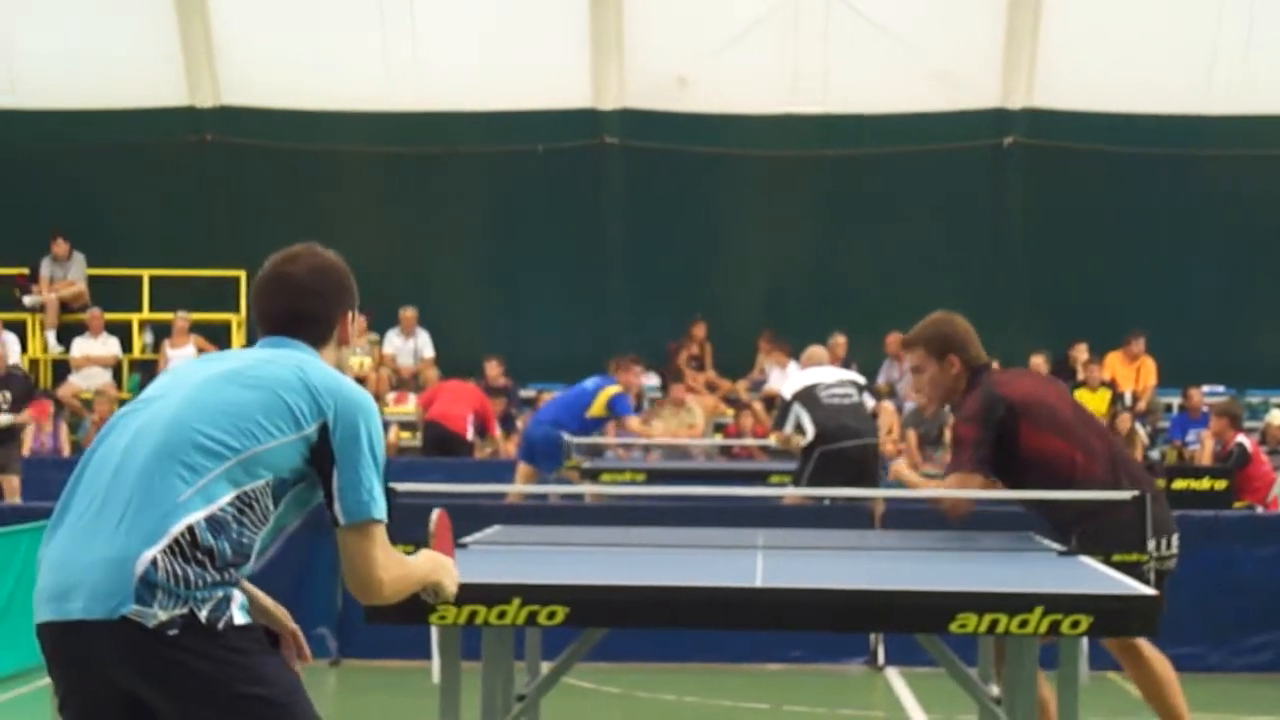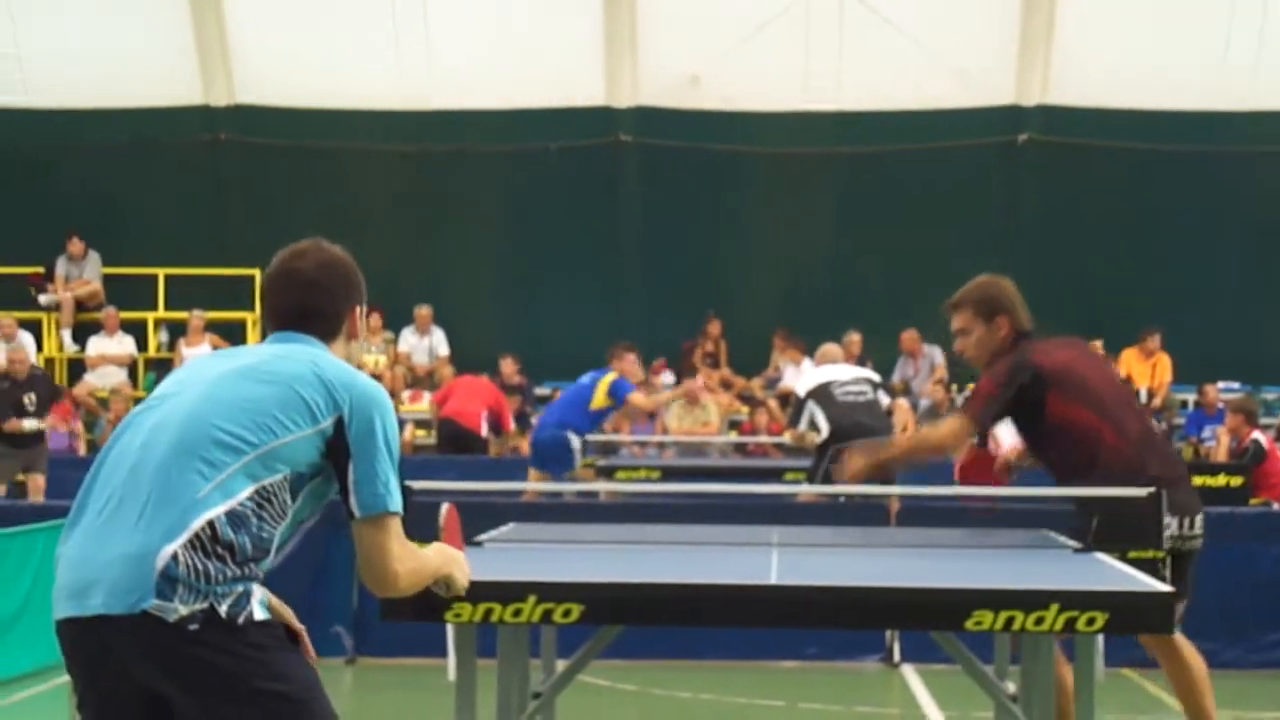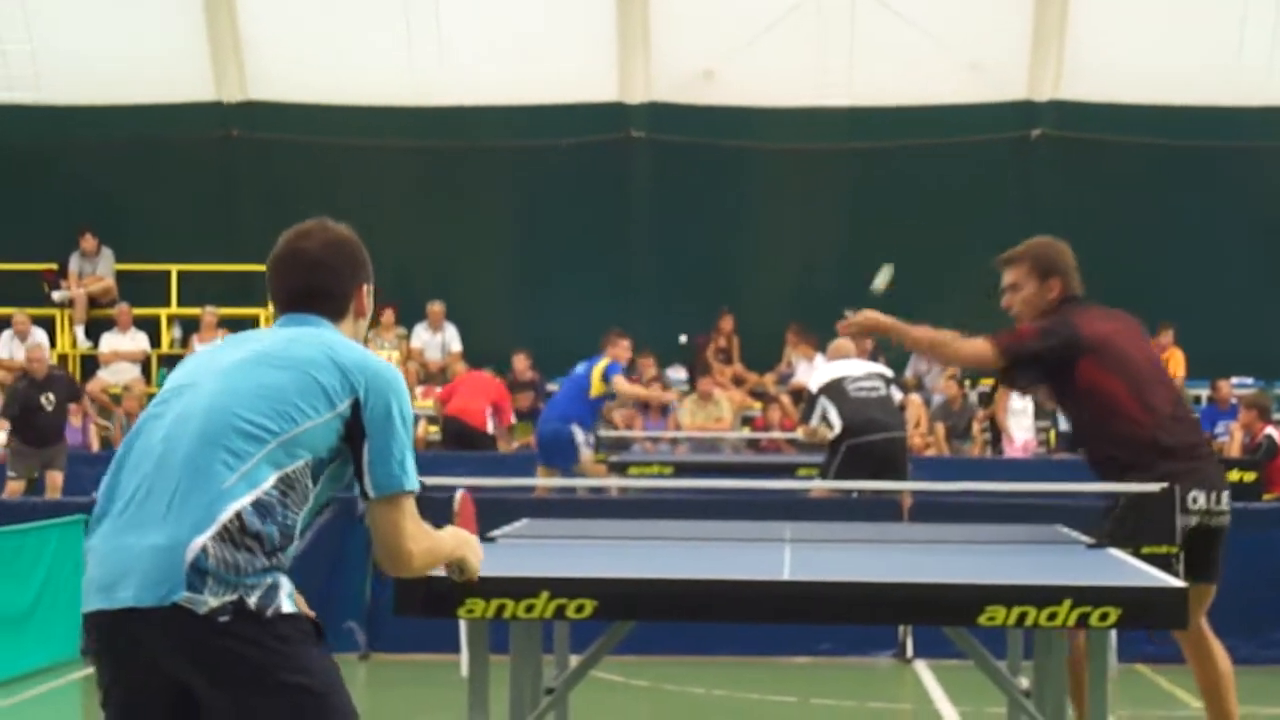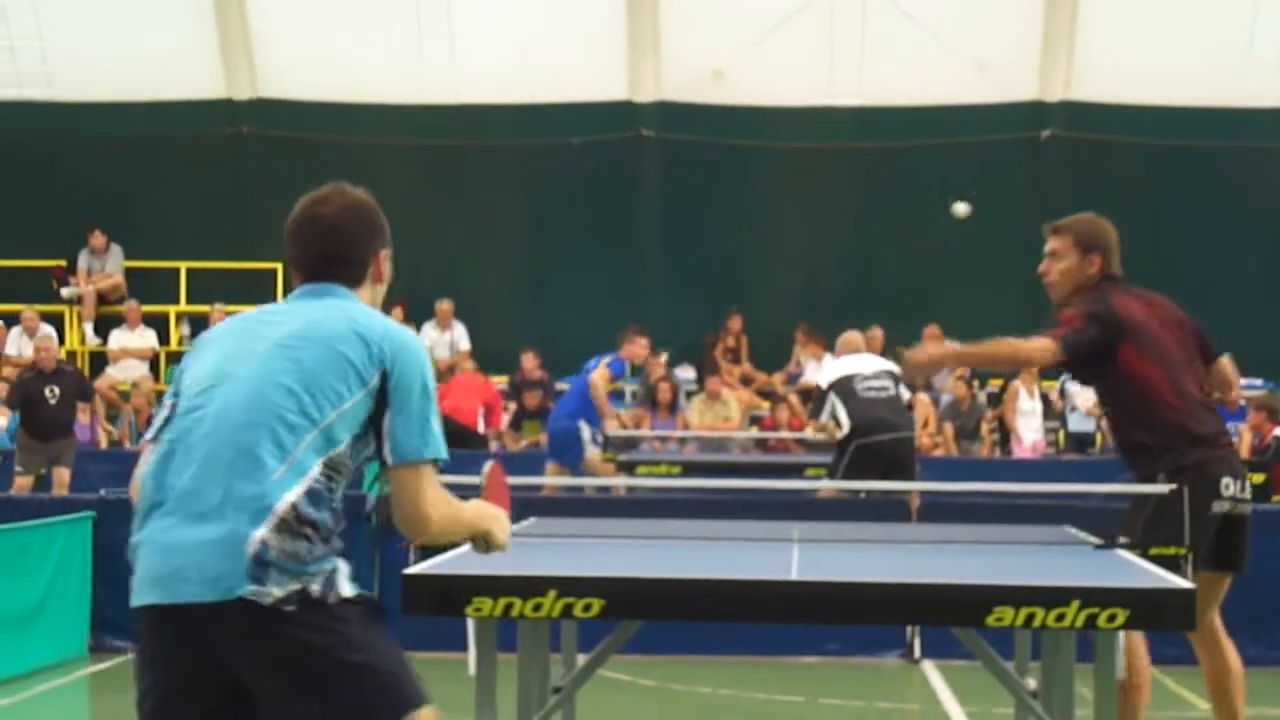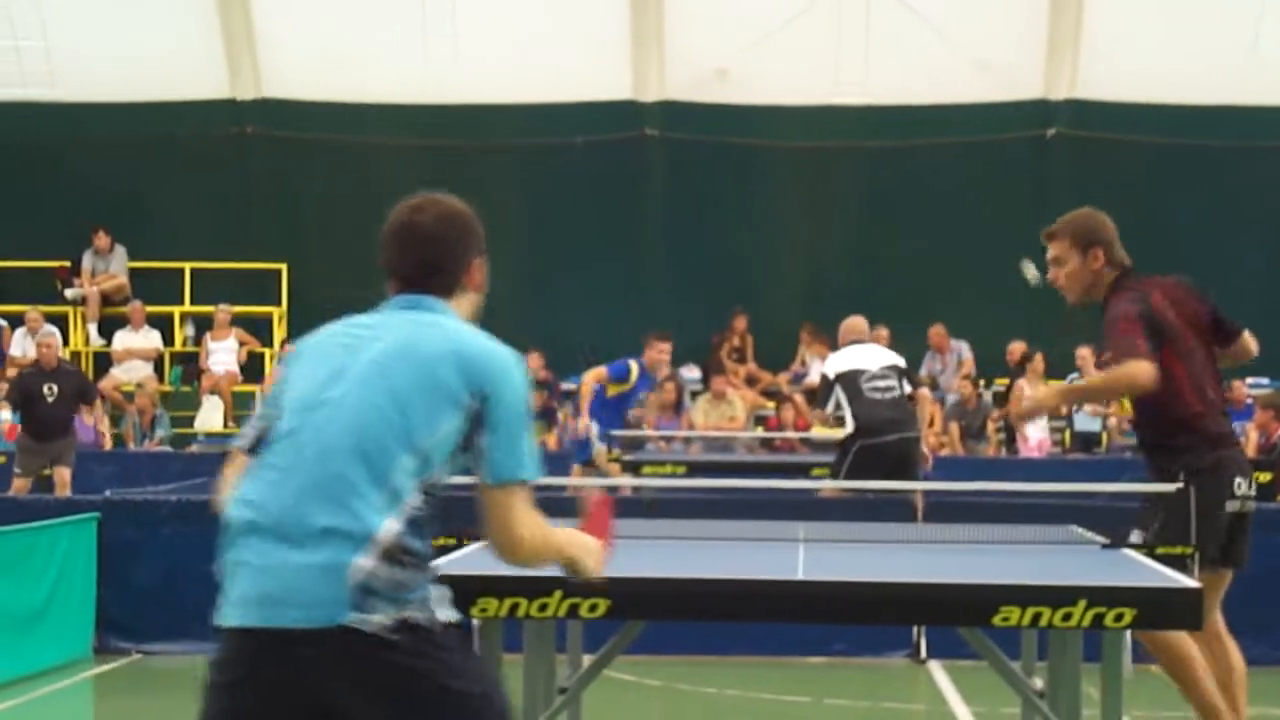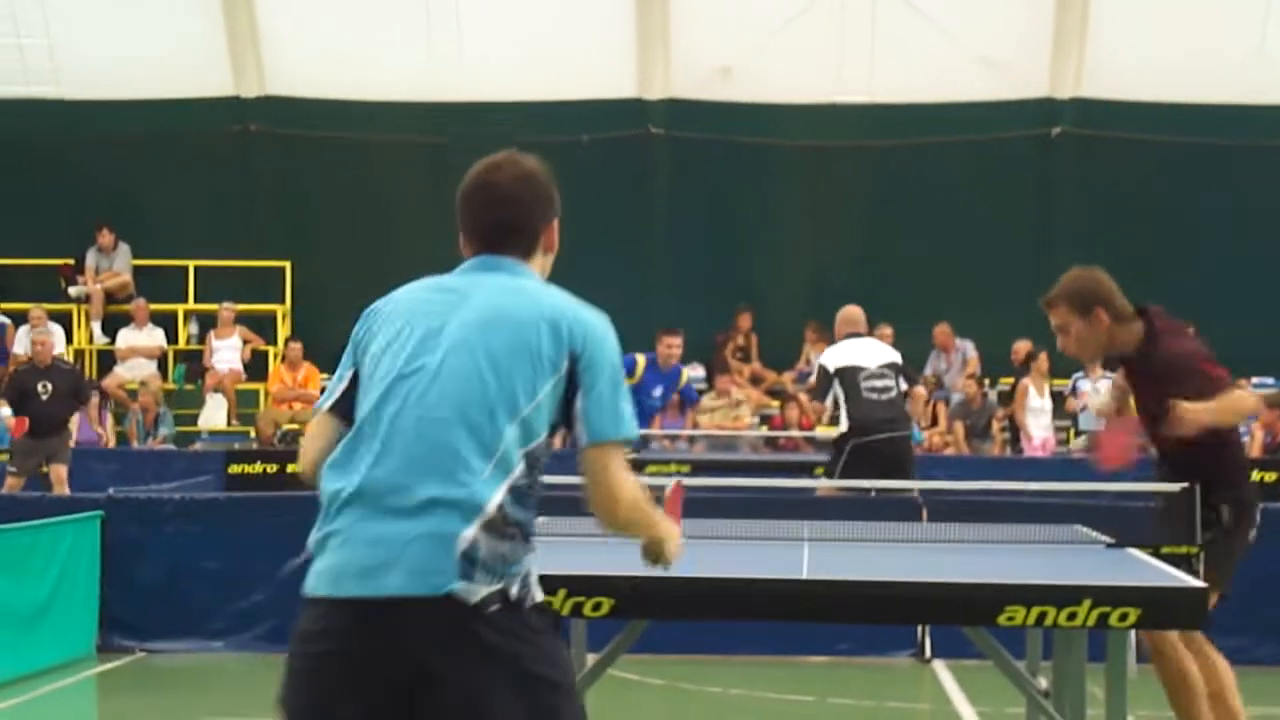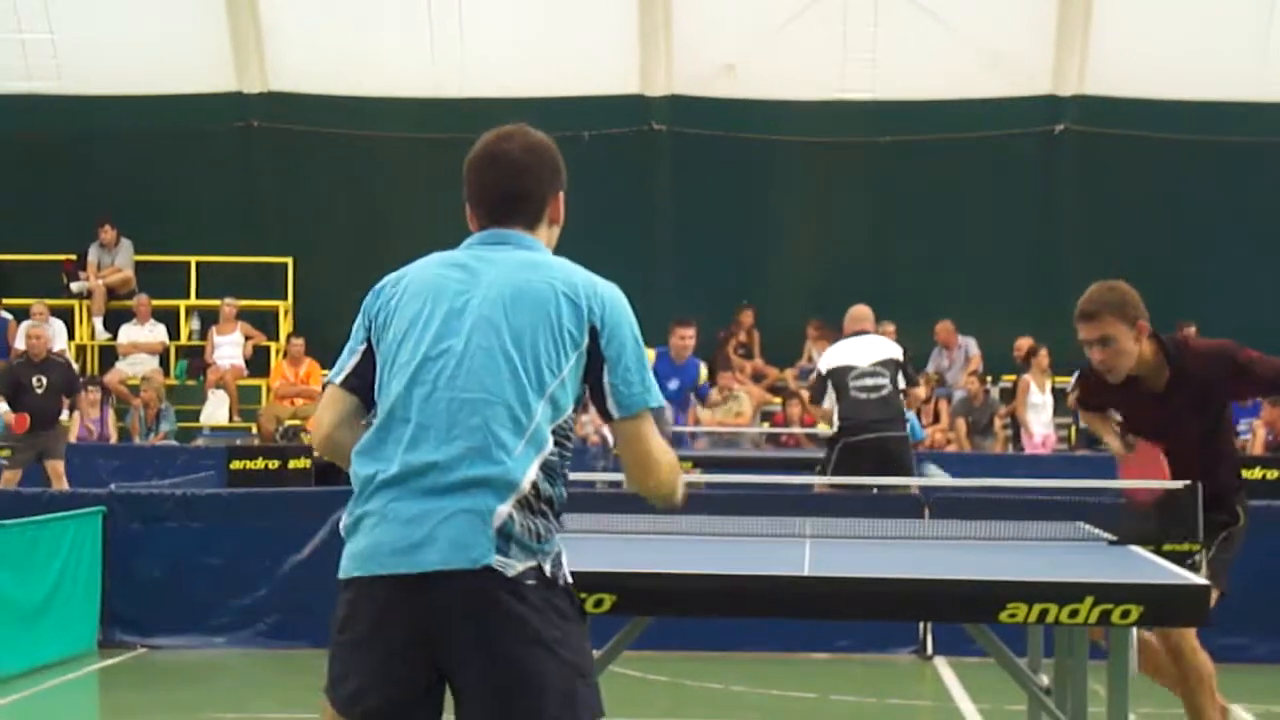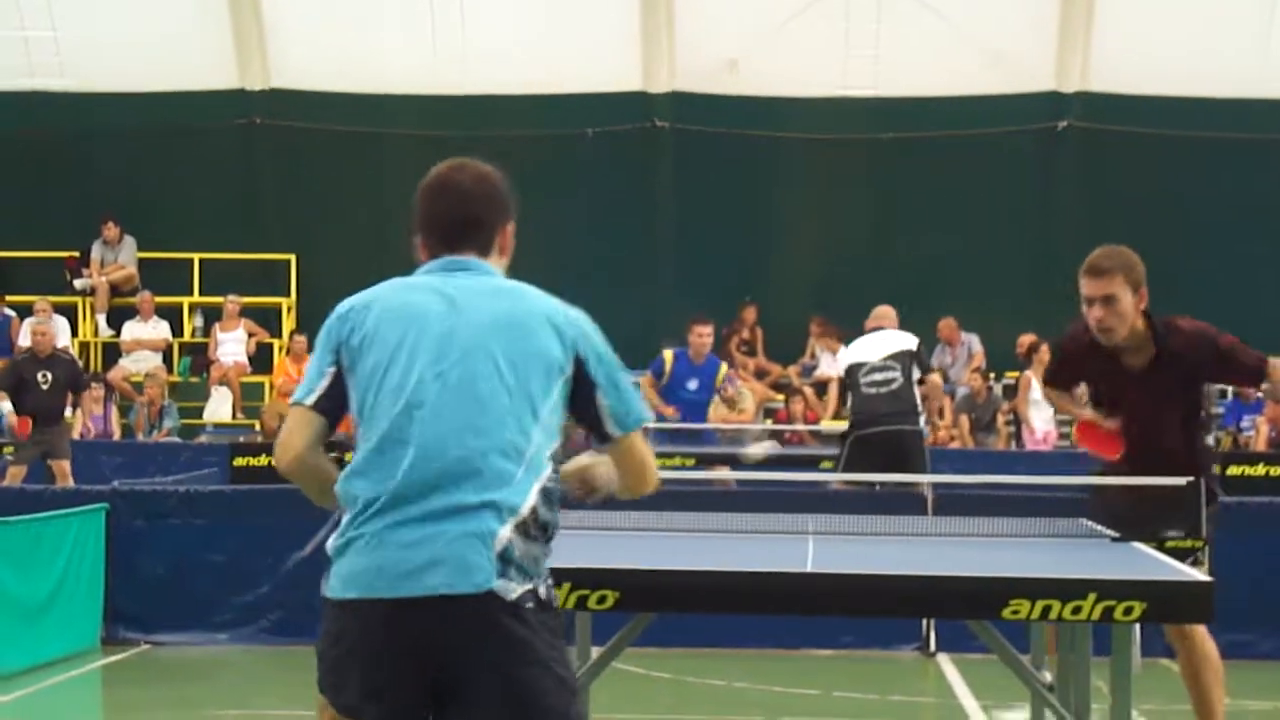
dt=0.2s
person 1, frame 1
left shoulder: (190, 370)
right shoulder: (340, 397)
right elbow: (370, 579)
left wrist: (249, 600)
right wrist: (430, 567)
left hip: (63, 601)
right hip: (163, 606)
person 1, frame 2
left shoulder: (199, 366)
right shoulder: (354, 391)
right elbow: (386, 572)
right wrist: (441, 559)
left hip: (83, 598)
right hip: (183, 600)
person 1, frame 3
left shoulder: (206, 357)
right shoulder: (367, 372)
right elbow: (400, 552)
right wrist: (456, 543)
left hip: (111, 590)
right hip: (214, 591)
person 1, frame 4
left shoulder: (217, 336)
right shoulder: (389, 343)
left elbow: (142, 482)
right elbow: (421, 517)
right wrist: (482, 517)
left hip: (163, 582)
right hip: (274, 581)
person 1, frame 5
left shoulder: (313, 345)
right shoulder: (486, 361)
left elbow: (230, 492)
right elbow: (511, 538)
right wrist: (574, 547)
left hip: (253, 604)
right hip: (370, 609)
person 1, frame 6
left shoulder: (388, 309)
right shoulder: (576, 324)
left elbow: (312, 459)
right elbow: (612, 502)
right wrist: (659, 528)
left hip: (346, 576)
right hip: (468, 581)
person 1, frame 7
left shoulder: (396, 287)
right shoulder: (590, 295)
left elbow: (327, 433)
right elbow: (646, 470)
right wrist: (674, 485)
left hip: (379, 556)
right hip: (501, 562)
person 1, frame 8
left shoulder: (358, 312)
right shoulder: (560, 322)
left elbow: (293, 454)
right elbow: (640, 476)
right wrist: (598, 472)
left hip: (368, 578)
right hip: (492, 582)
person 2, frame 1
left shoulder: (980, 404)
right shoulder: (1021, 383)
left elbow: (957, 500)
left wrist: (908, 477)
right wrist: (993, 483)
left hip: (1108, 532)
right hip: (1148, 520)
right knee: (1125, 640)
person 2, frame 2
left shoulder: (1017, 367)
right shoulder: (1071, 352)
left elbow: (948, 435)
left wrist: (874, 457)
right wrist: (1020, 451)
left hip: (1129, 513)
right hip: (1177, 502)
right knee: (1160, 634)
person 2, frame 3
left shoulder: (1057, 332)
right shoulder: (1122, 324)
left elbow: (966, 352)
left wrist: (887, 324)
right wrist: (1061, 394)
left hip: (1158, 490)
right hip: (1205, 482)
right knee: (1190, 625)
person 2, frame 4
left shoulder: (1096, 313)
right shoulder: (1159, 306)
left elbow: (1036, 352)
right elbow: (1227, 379)
left wrist: (950, 355)
left hip: (1180, 478)
right hip: (1223, 472)
right knee: (1203, 619)
person 2, frame 5
left shoulder: (1127, 310)
right shoulder: (1173, 290)
left elbow: (1140, 374)
right elbow: (1245, 347)
left wrist: (1059, 394)
left hip: (1193, 477)
right hip: (1225, 470)
right knee: (1204, 619)
person 2, frame 6
left shoulder: (1172, 355)
right shoulder: (1145, 331)
left elbow: (1249, 403)
left wrist: (1207, 415)
right wrist: (1122, 391)
left hip: (1217, 505)
right hip: (1200, 501)
right knee: (1184, 636)
person 2, frame 7
left shoulder: (1212, 359)
right shoulder: (1098, 374)
right elbow: (1088, 409)
right wrist: (1114, 438)
left hip: (1214, 511)
right hip: (1155, 507)
left knee: (1173, 629)
person 2, frame 8
left shoulder: (1193, 342)
right shoulder: (1076, 344)
right elbow: (1052, 388)
right wrist: (1081, 413)
left hip: (1182, 495)
right hip: (1117, 491)
left knee: (1180, 619)
